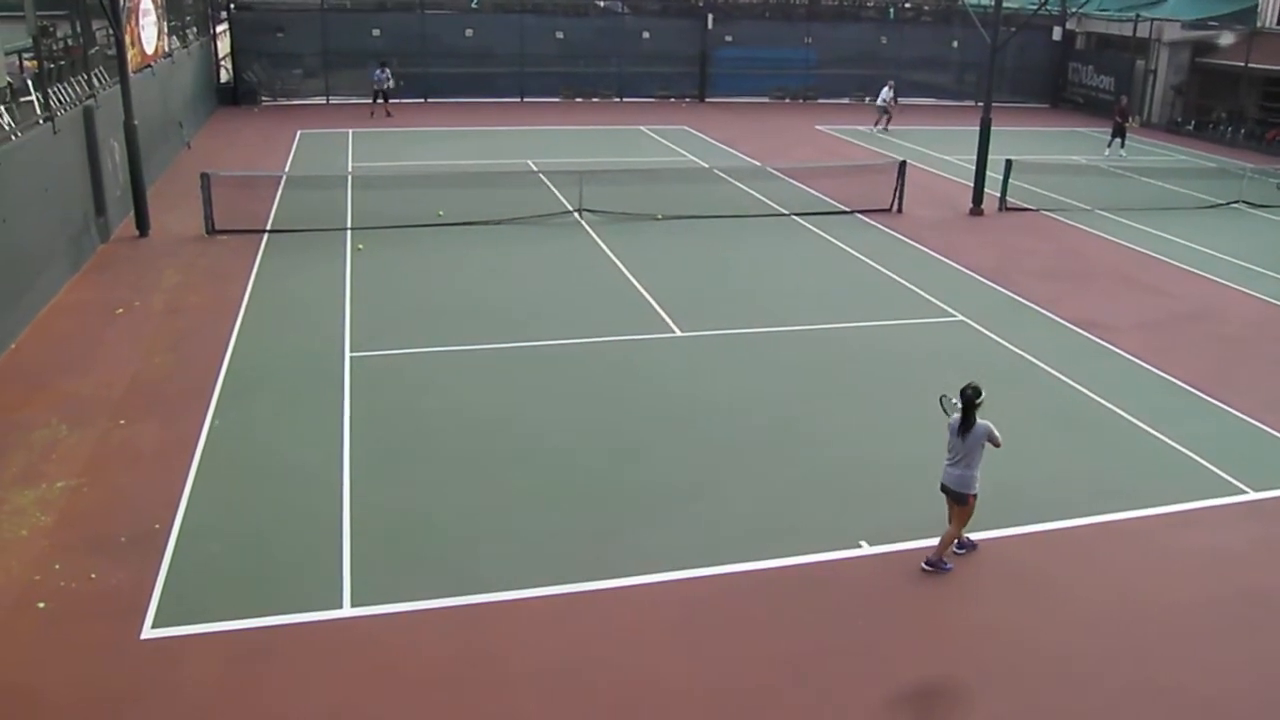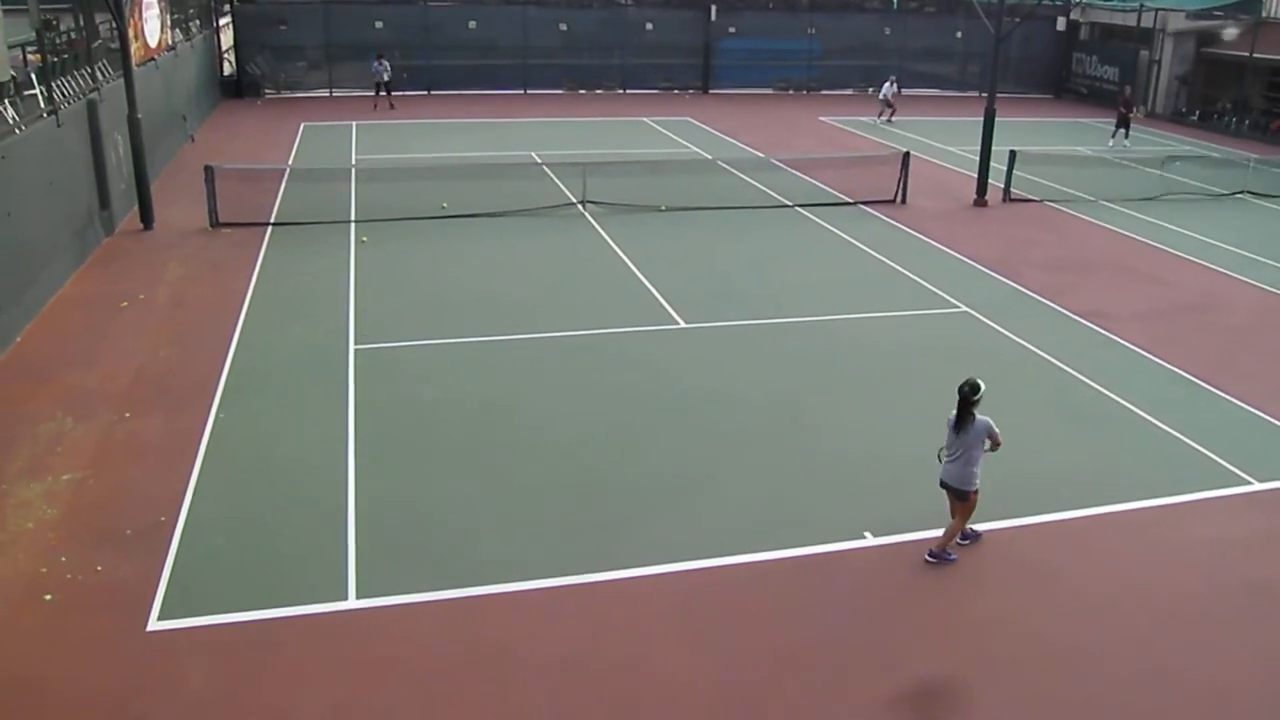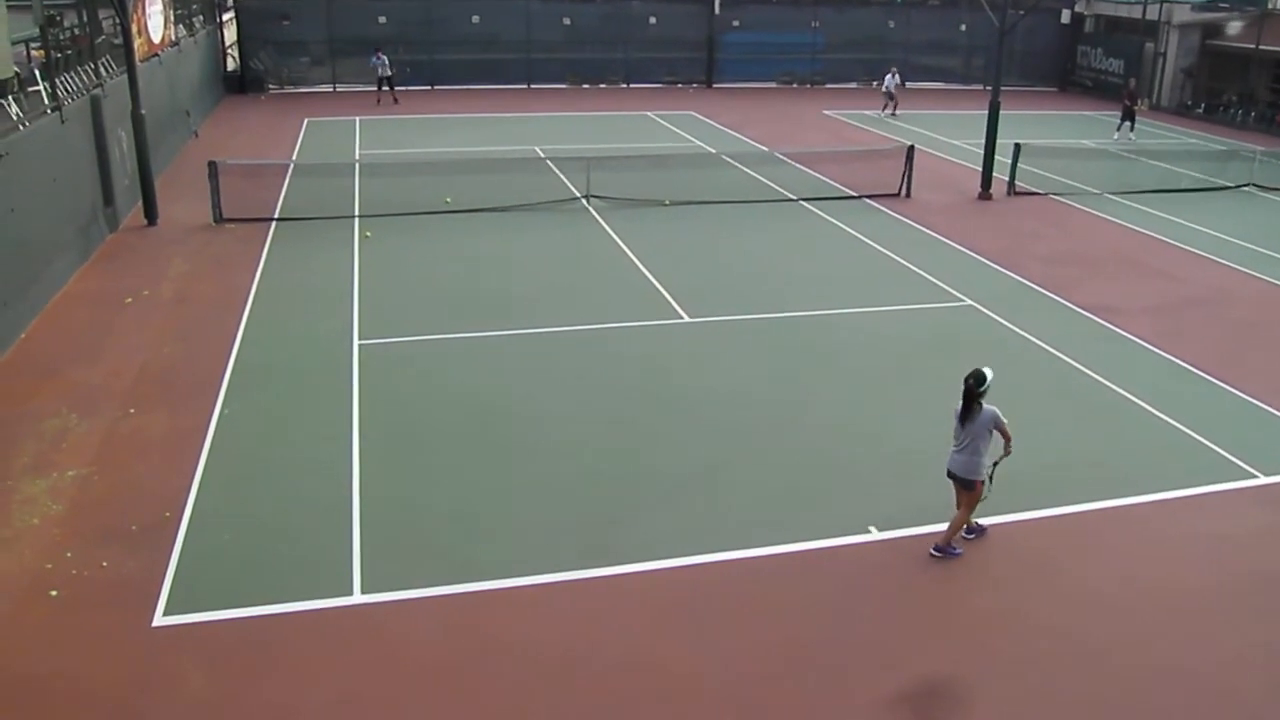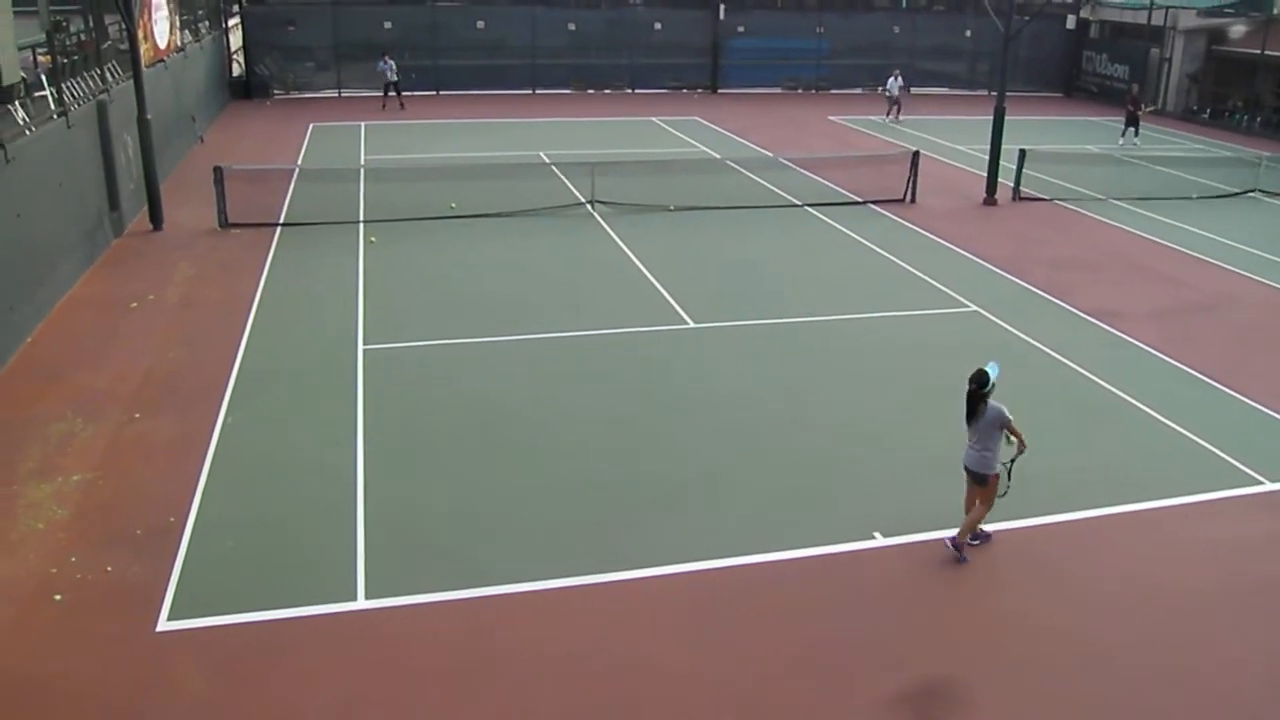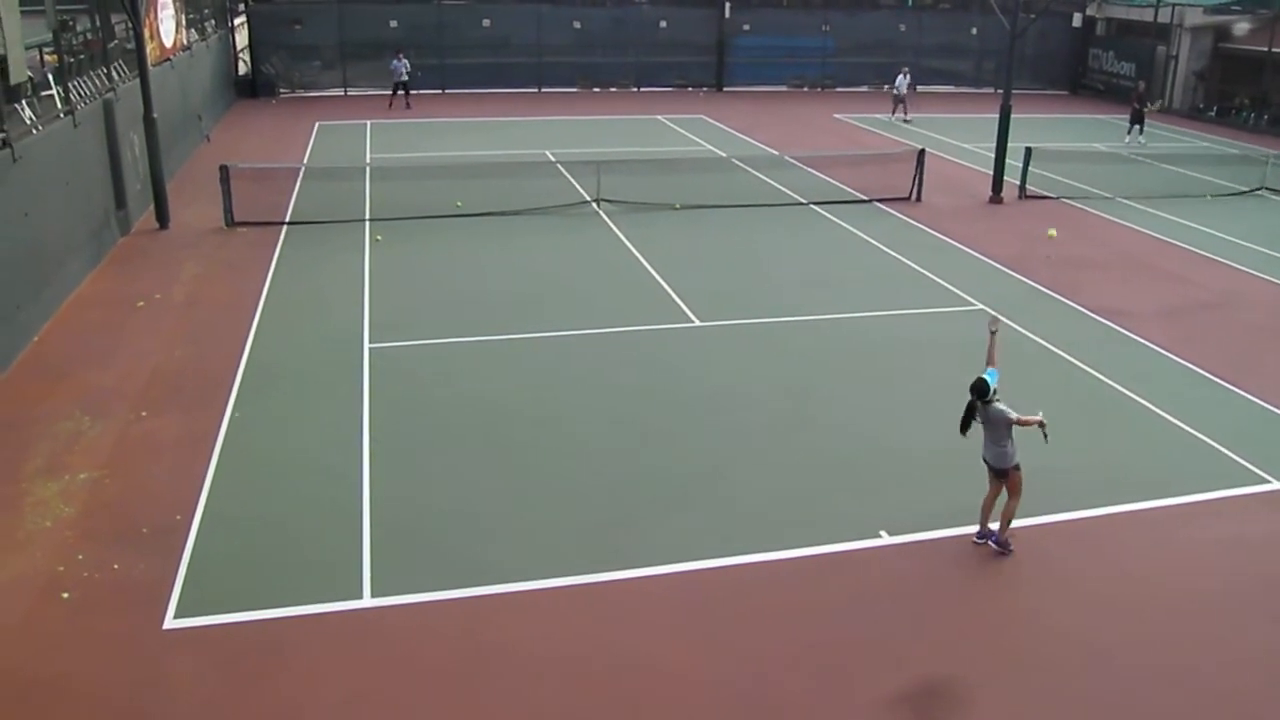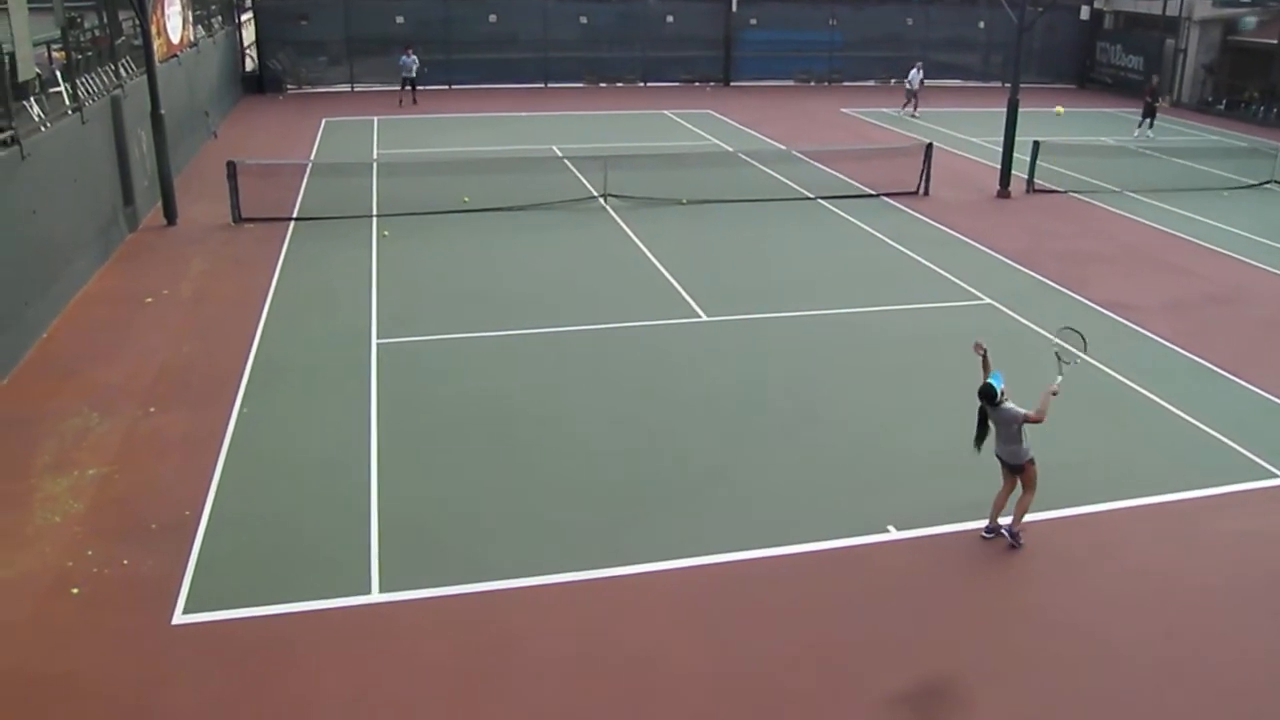
dt=0.3s
person 1, frame 1
left shoulder: (953, 421)
right shoulder: (984, 427)
right elbow: (998, 444)
left hip: (947, 479)
right hip: (965, 485)
left knee: (954, 518)
right knee: (958, 524)
left ankle: (961, 542)
right ankle: (933, 559)
person 1, frame 2
left shoulder: (952, 418)
right shoulder: (984, 423)
right elbow: (998, 443)
right wrist: (991, 446)
left hip: (946, 475)
right hip: (965, 481)
left knee: (956, 510)
right knee: (962, 517)
left ankle: (965, 533)
right ankle: (937, 551)
person 1, frame 3
left shoulder: (961, 408)
right shoulder: (991, 413)
right elbow: (1007, 436)
right wrist: (1008, 446)
left hip: (954, 465)
right hip: (972, 471)
left knee: (962, 502)
right knee: (965, 509)
left ankle: (970, 527)
right ankle: (941, 544)
person 1, frame 4
left shoulder: (972, 404)
right shoulder: (997, 410)
right elbow: (1014, 431)
left wrist: (1003, 434)
right wrist: (1022, 442)
left hip: (970, 460)
right hip: (986, 466)
left knee: (971, 499)
right knee: (984, 506)
left ankle: (975, 532)
right ankle: (958, 540)
person 1, frame 5
left shoulder: (979, 401)
right shoulder: (999, 412)
left elbow: (990, 365)
right elbow: (1025, 421)
left wrist: (993, 335)
right wrist: (1039, 419)
left hip: (990, 456)
right hip: (1006, 461)
left knee: (993, 491)
right knee: (1014, 496)
left ankle: (983, 531)
right ankle: (1000, 538)
person 1, frame 6
left shoulder: (988, 402)
right shoulder: (1009, 412)
left elbow: (988, 374)
right elbow: (1038, 417)
left wrist: (984, 356)
right wrist: (1048, 393)
left hip: (1003, 452)
right hip: (1020, 457)
left knee: (1008, 486)
right knee: (1029, 490)
left ankle: (991, 526)
right ankle: (1013, 529)
